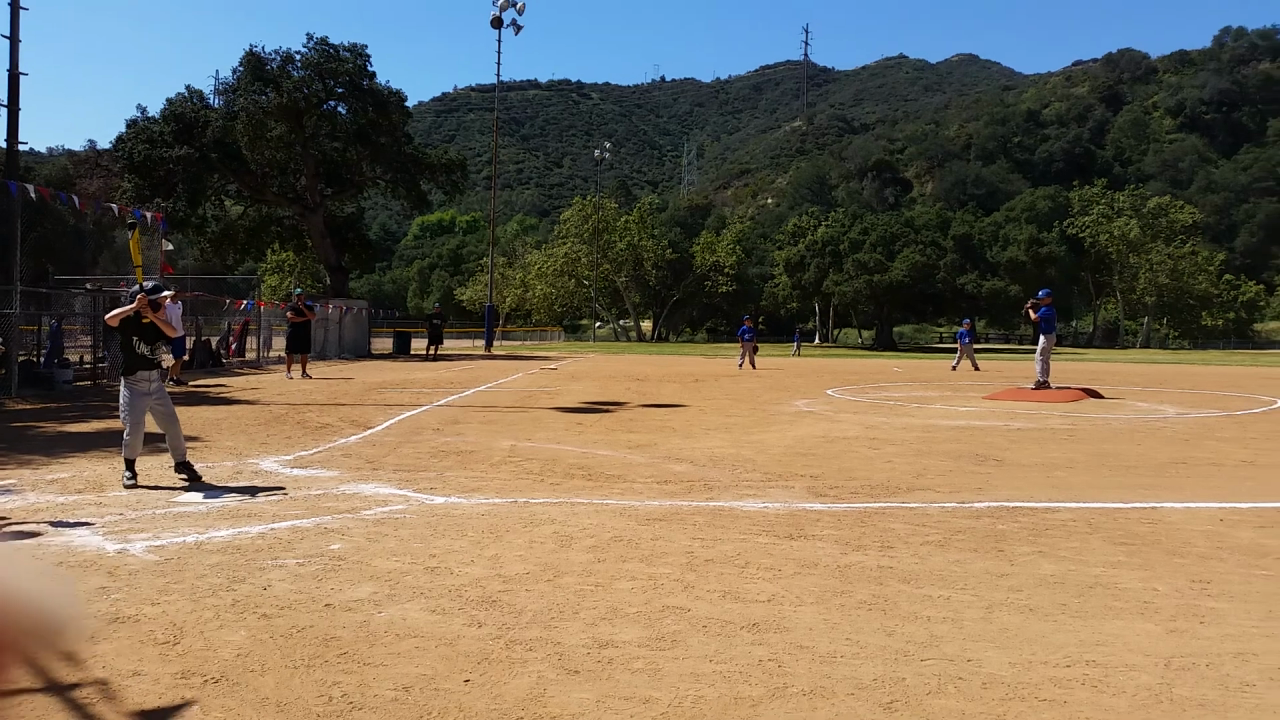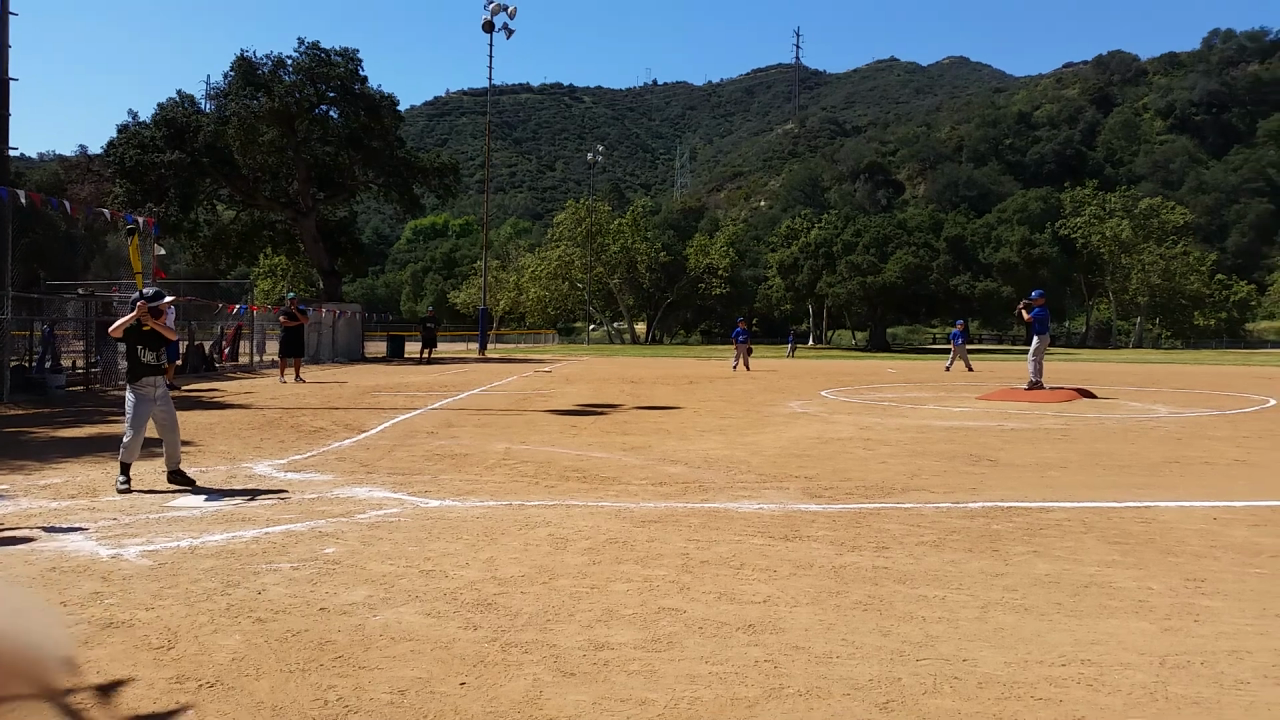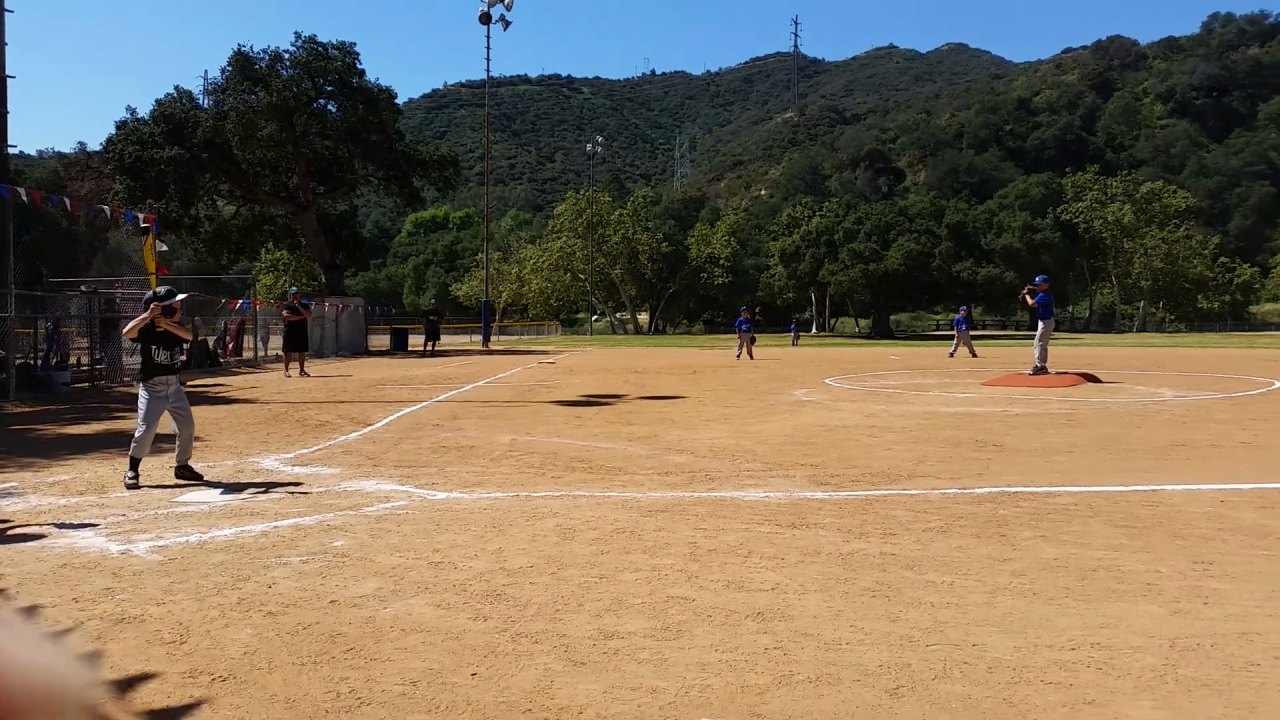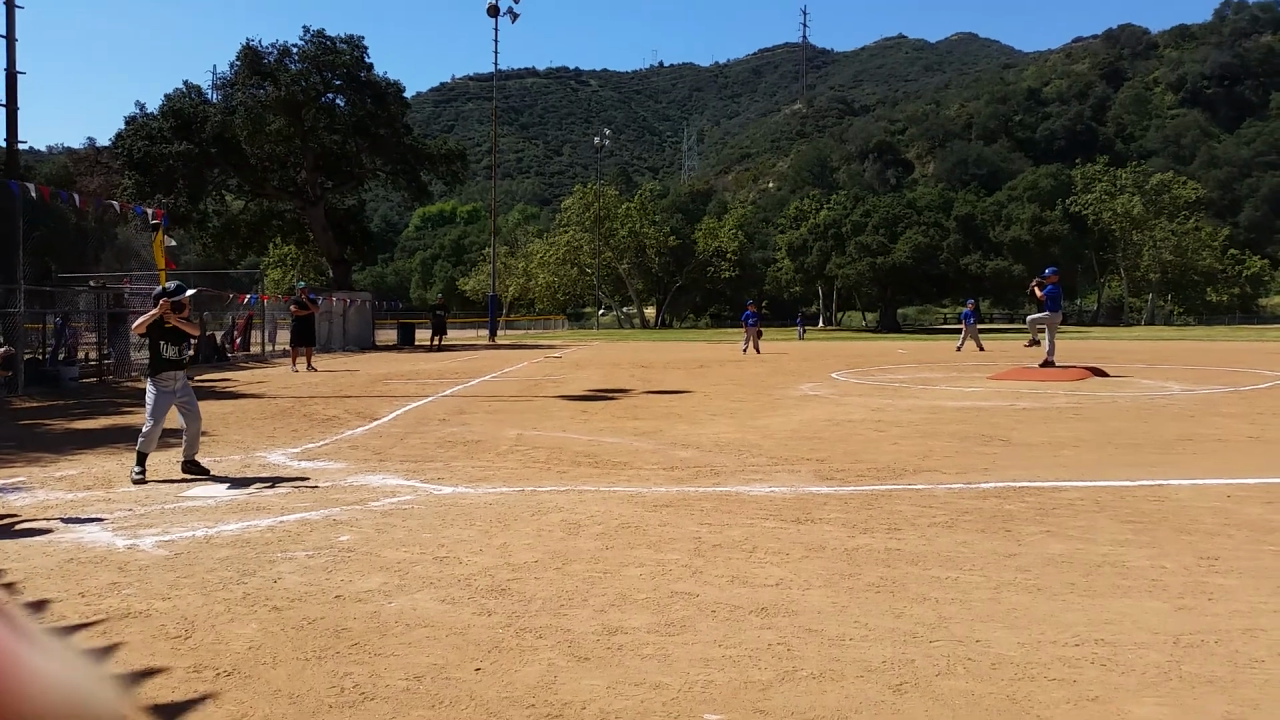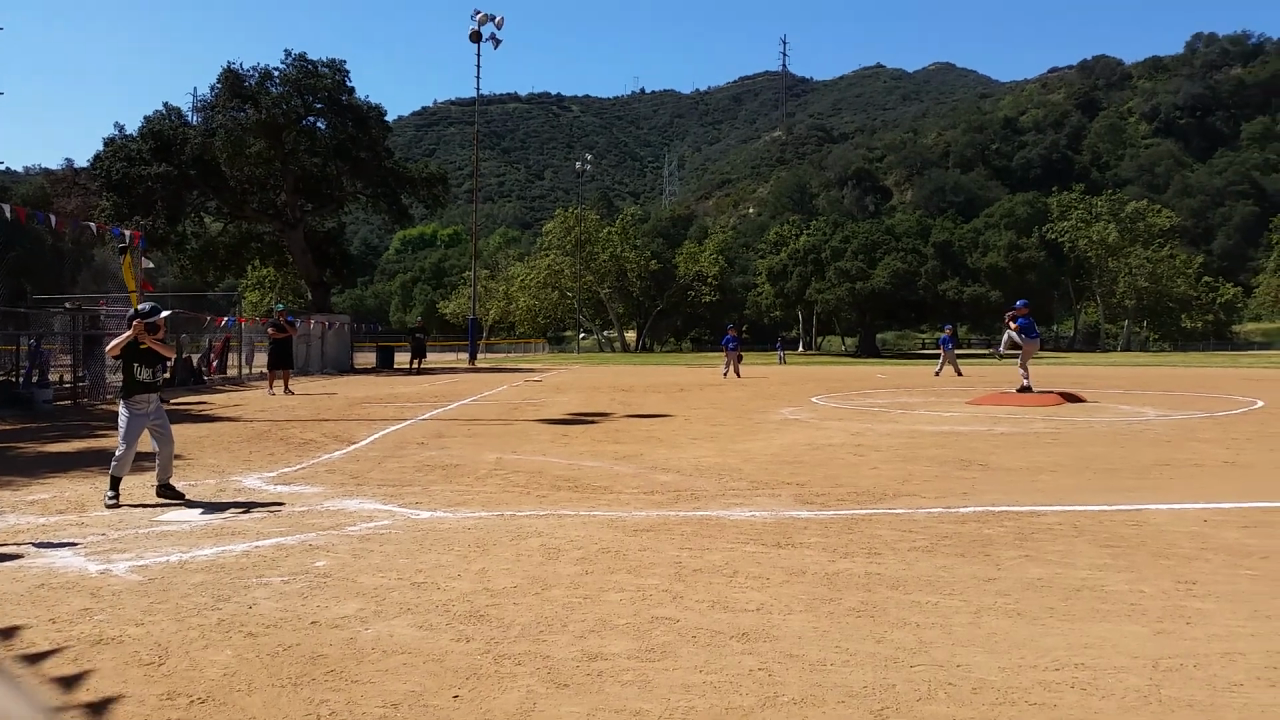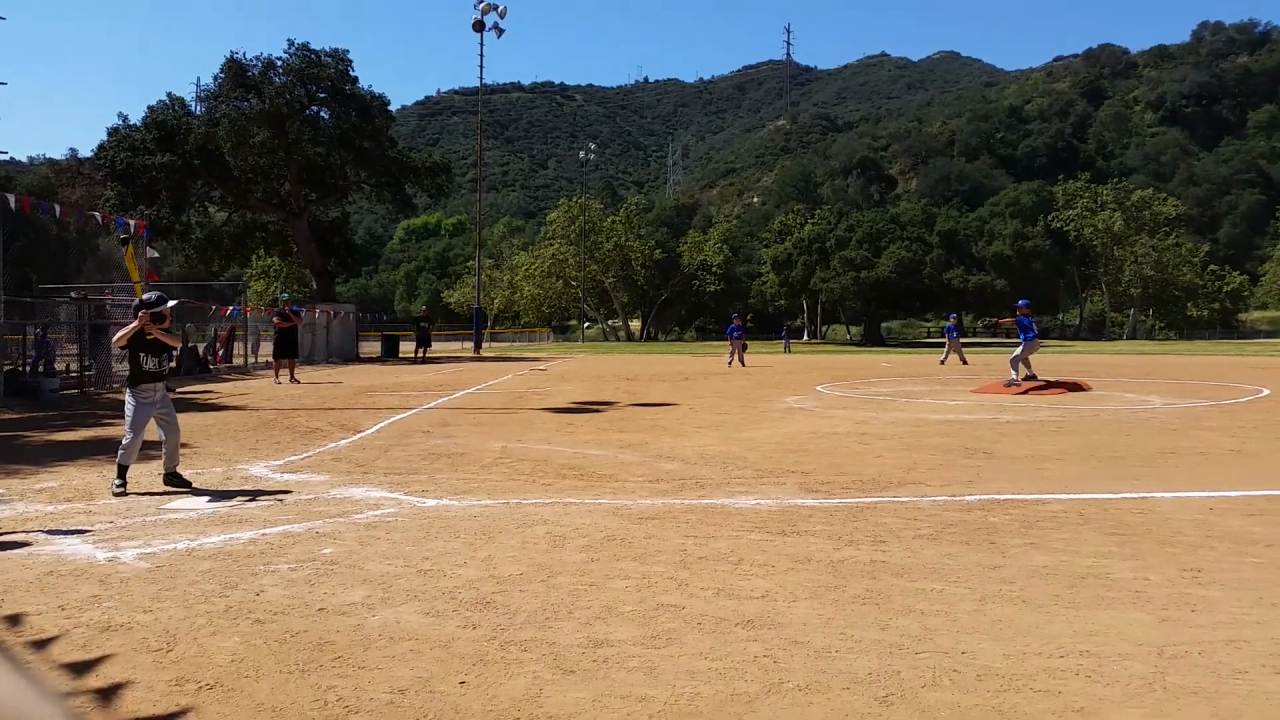
dt=0.3s
person 1, frame 1
left shoulder: (158, 323)
right shoulder: (129, 322)
left elbow: (173, 333)
right elbow: (109, 319)
left wrist: (153, 317)
right wrist: (134, 307)
left hip: (156, 382)
right hip: (133, 383)
left knee: (171, 424)
right knee: (133, 428)
left ankle: (181, 463)
right ankle: (129, 471)
person 1, frame 2
left shoulder: (159, 329)
right shoulder: (133, 330)
left elbow: (174, 335)
right elbow: (112, 331)
left wrist: (153, 323)
right wrist: (135, 314)
left hip: (160, 388)
right hip: (138, 389)
left knee: (171, 432)
right knee: (135, 432)
left ankle: (174, 471)
right ankle: (123, 475)
person 1, frame 3
left shoulder: (174, 327)
right shoulder: (147, 329)
left elbow: (188, 335)
right elbow: (127, 333)
left wrist: (167, 325)
right wrist: (148, 315)
left hip: (174, 385)
right hip: (151, 387)
left knee: (186, 426)
right knee: (146, 428)
left ankle: (182, 466)
right ankle: (132, 471)
person 1, frame 4
left shoulder: (183, 323)
right shoulder: (156, 324)
left elbow: (196, 331)
right elbow: (136, 328)
left wrist: (175, 321)
right wrist: (157, 311)
left hip: (181, 380)
right hip: (159, 382)
left knee: (194, 421)
right knee: (153, 423)
left ankle: (189, 461)
right ankle: (139, 466)
person 1, frame 5
left shoulder: (158, 344)
right shoulder: (130, 345)
left elbow: (171, 353)
right elbow: (110, 350)
left wrist: (150, 342)
right wrist: (131, 333)
left hip: (154, 403)
right hip: (132, 404)
left knee: (166, 444)
right knee: (126, 447)
left ankle: (163, 485)
right ankle: (112, 490)
person 1, frame 6
left shoulder: (164, 334)
right shoulder: (136, 335)
left elbow: (177, 342)
right elbow: (116, 341)
left wrist: (156, 332)
right wrist: (137, 324)
left hip: (160, 392)
right hip: (138, 393)
left knee: (172, 433)
right knee: (133, 435)
left ankle: (170, 473)
right ankle: (120, 478)
